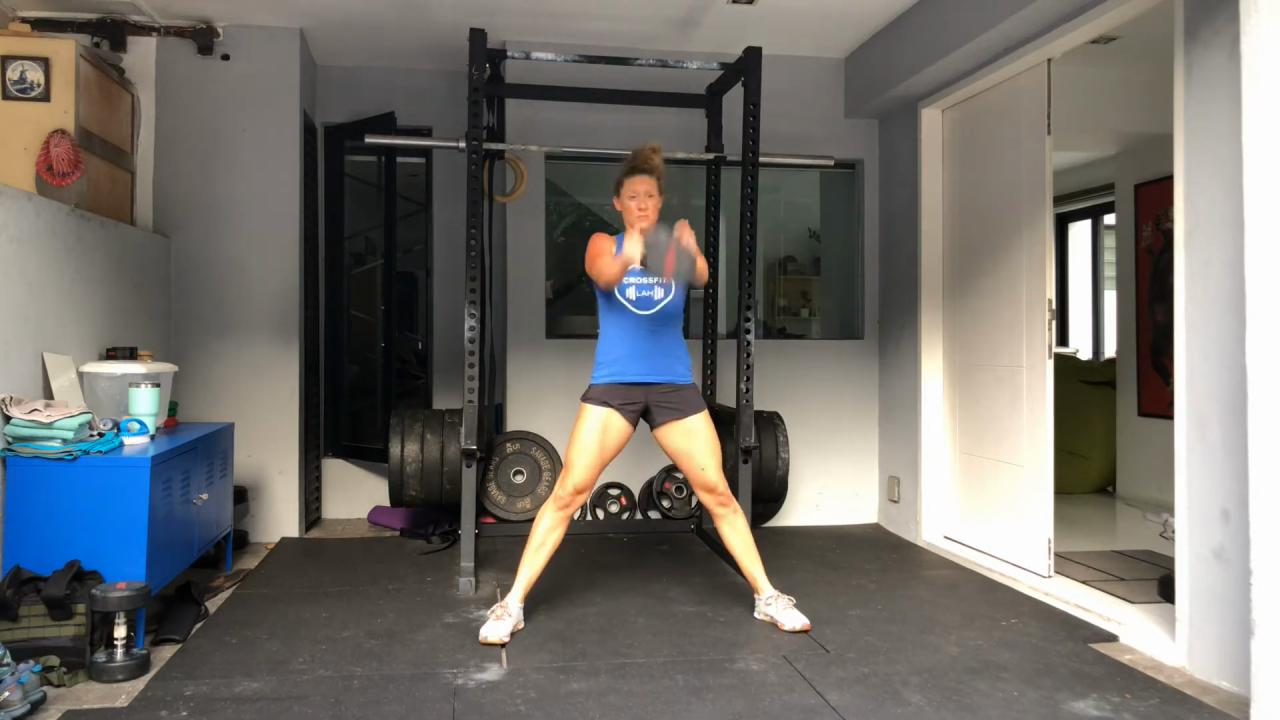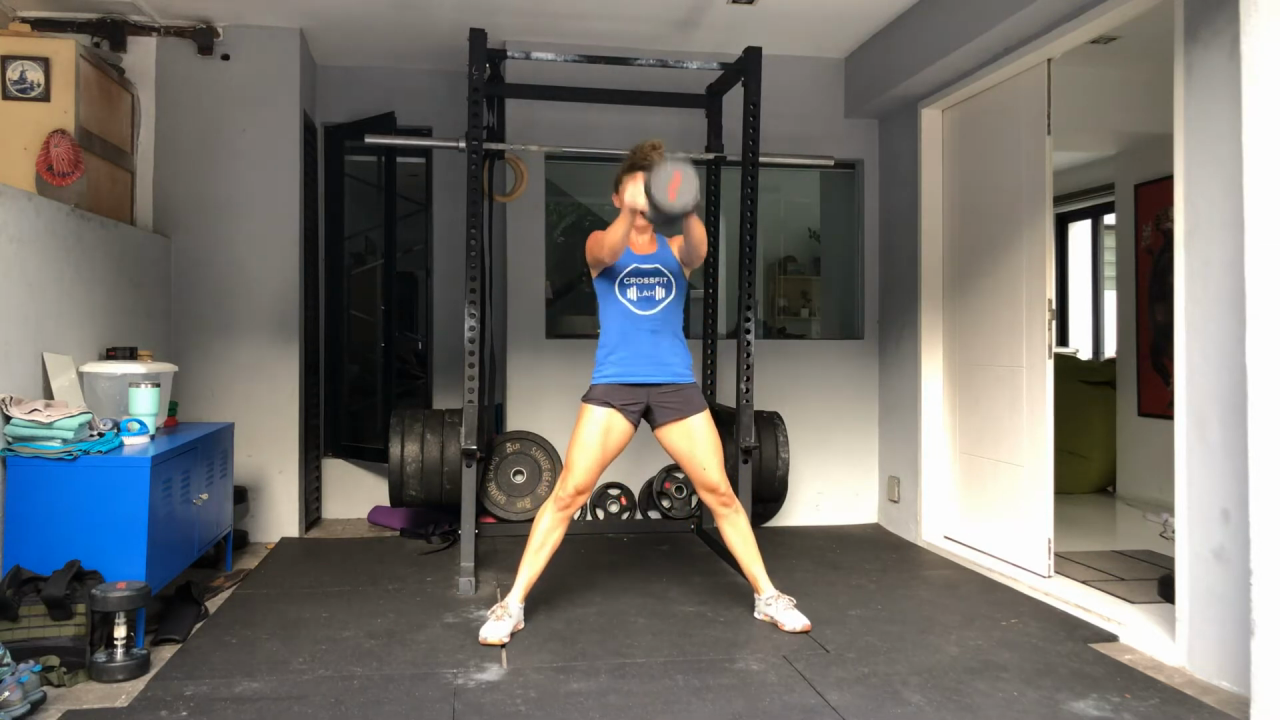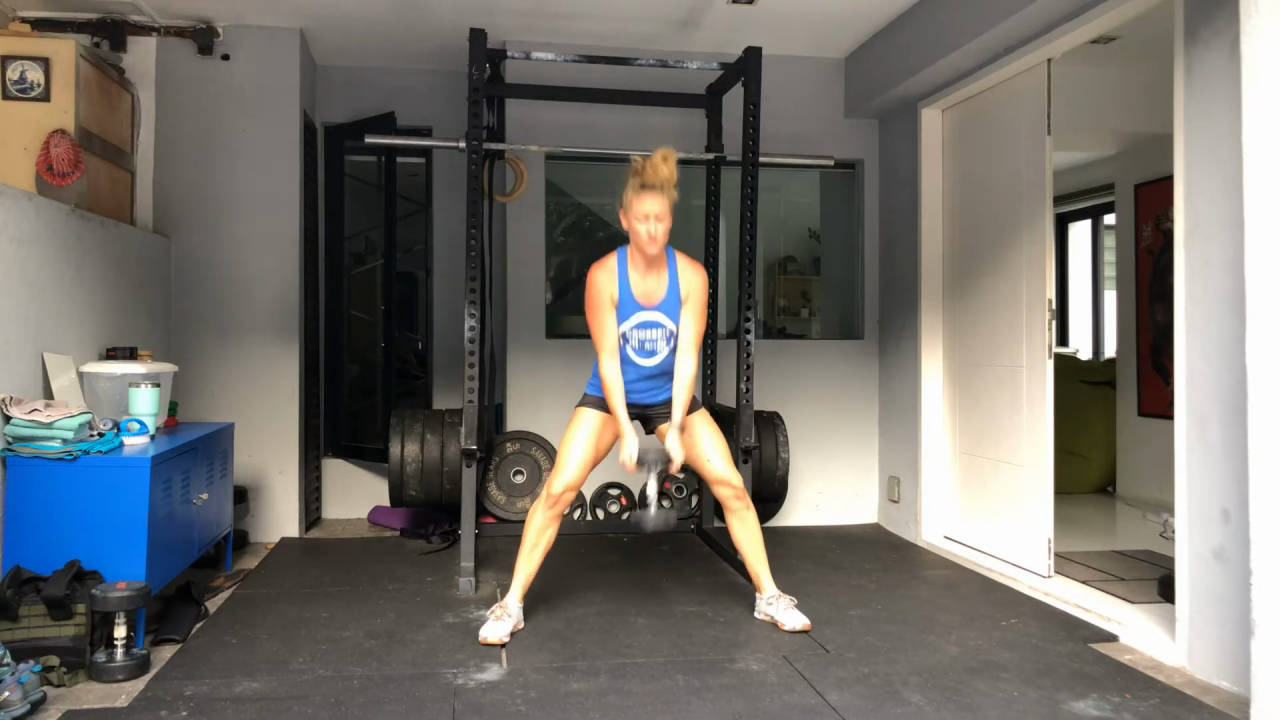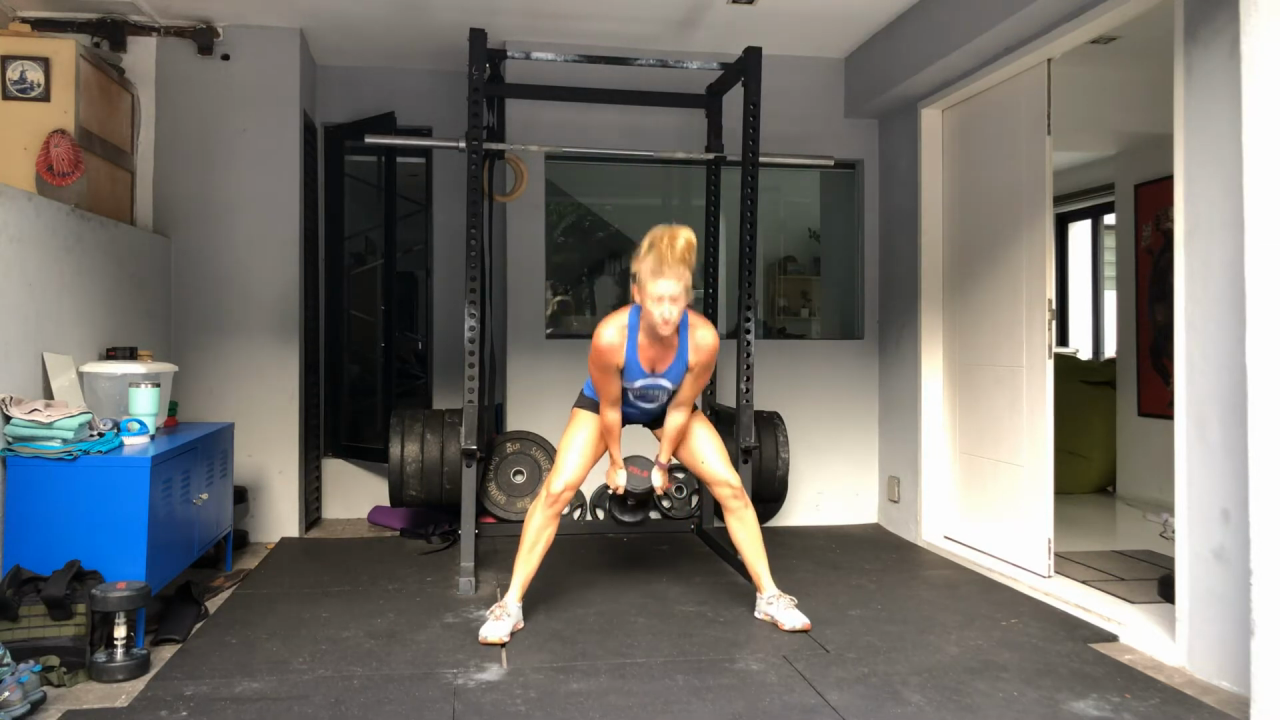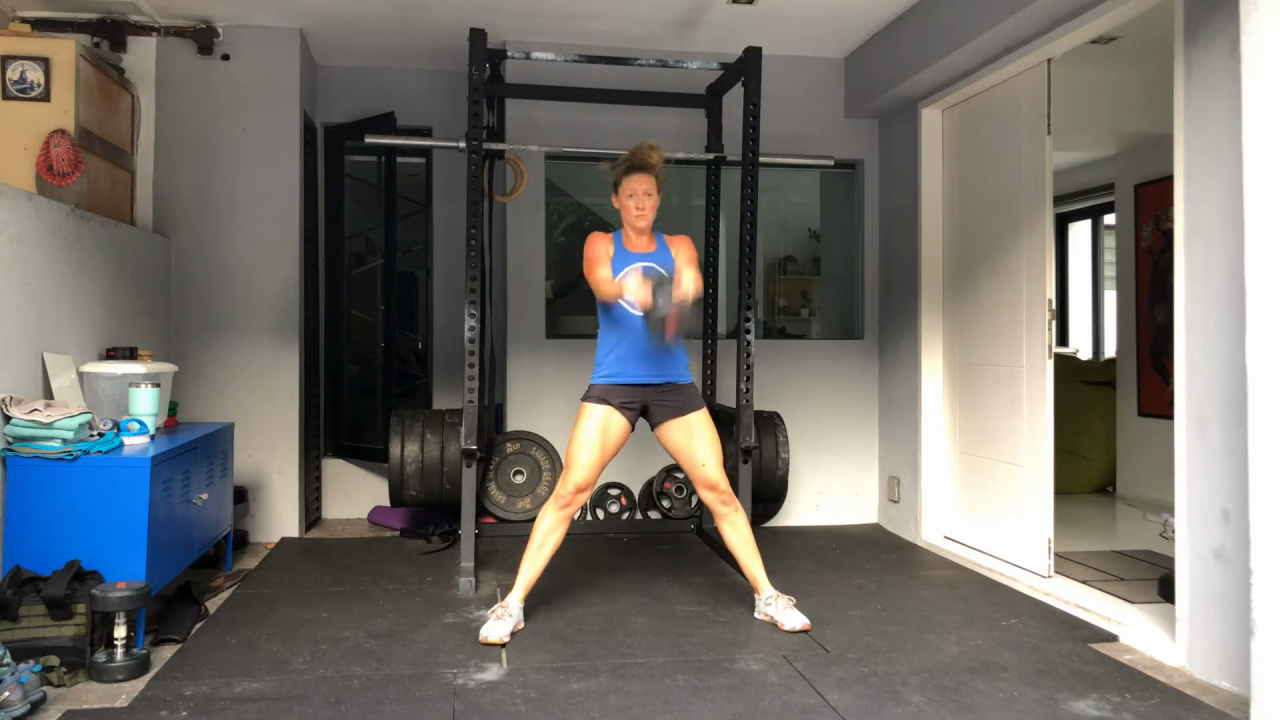
dt=0.4s
person 1, frame 1
left shoulder: (675, 247)
right shoulder: (602, 244)
left elbow: (700, 272)
right elbow: (603, 276)
left wrist: (687, 254)
right wrist: (625, 256)
left hip: (674, 385)
right hip: (614, 384)
left knee: (717, 494)
right knee: (568, 493)
left ankle: (767, 596)
right ankle: (512, 603)
person 1, frame 2
left shoulder: (675, 247)
right shoulder: (603, 242)
left elbow: (698, 250)
right elbow: (608, 252)
left wrist: (687, 211)
right wrist: (629, 214)
left hip: (675, 383)
right hip: (615, 383)
left knee: (719, 494)
right knee: (568, 494)
left ankle: (768, 596)
right ankle: (512, 603)
person 1, frame 3
left shoulder: (691, 276)
right shoulder: (604, 274)
left elbow: (687, 356)
right elbow: (606, 359)
left wrist: (677, 427)
right wrist: (623, 430)
left hip: (669, 397)
right hip: (609, 396)
left knee: (730, 485)
right knee: (558, 489)
left ankle: (768, 595)
right ankle: (512, 603)
person 1, frame 4
left shoulder: (703, 338)
right shoulder: (611, 336)
left elbow: (681, 406)
right elbow: (609, 407)
left wrist: (663, 460)
right wrist: (616, 462)
left hip: (667, 413)
right hip: (605, 408)
left knee: (731, 489)
right knee: (556, 492)
left ankle: (770, 600)
right ankle: (510, 607)
person 1, frame 5
left shoulder: (676, 246)
right shoulder: (600, 242)
left elbow: (692, 280)
right elbow: (601, 284)
left wrist: (688, 283)
right wrist: (625, 286)
left hip: (673, 384)
right hip: (614, 384)
left knee: (718, 490)
right knee: (569, 491)
left ankle: (767, 596)
right ankle: (512, 603)
